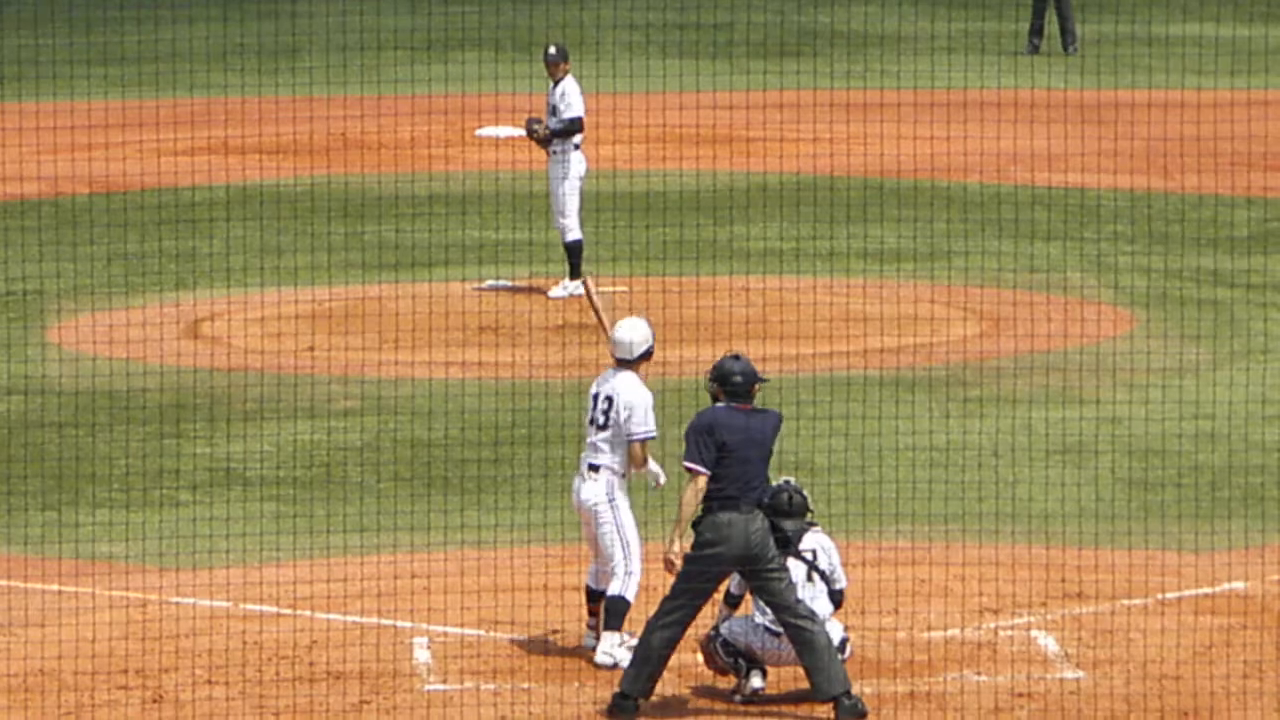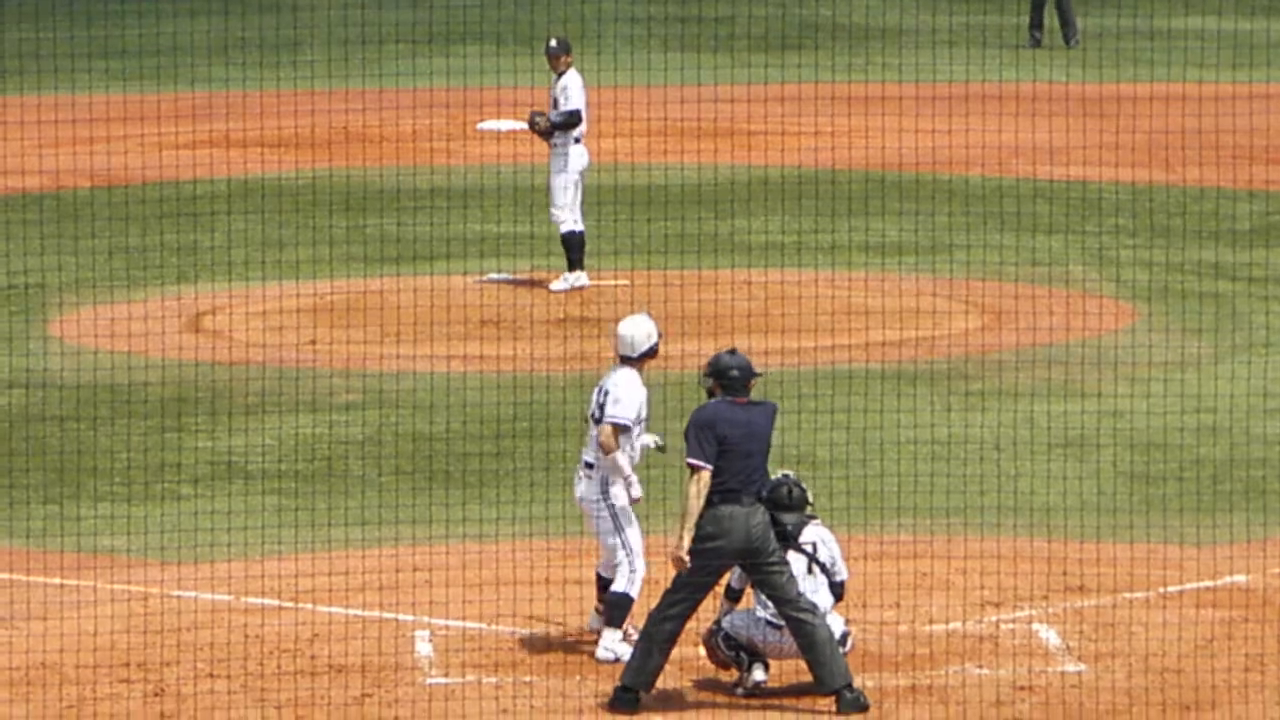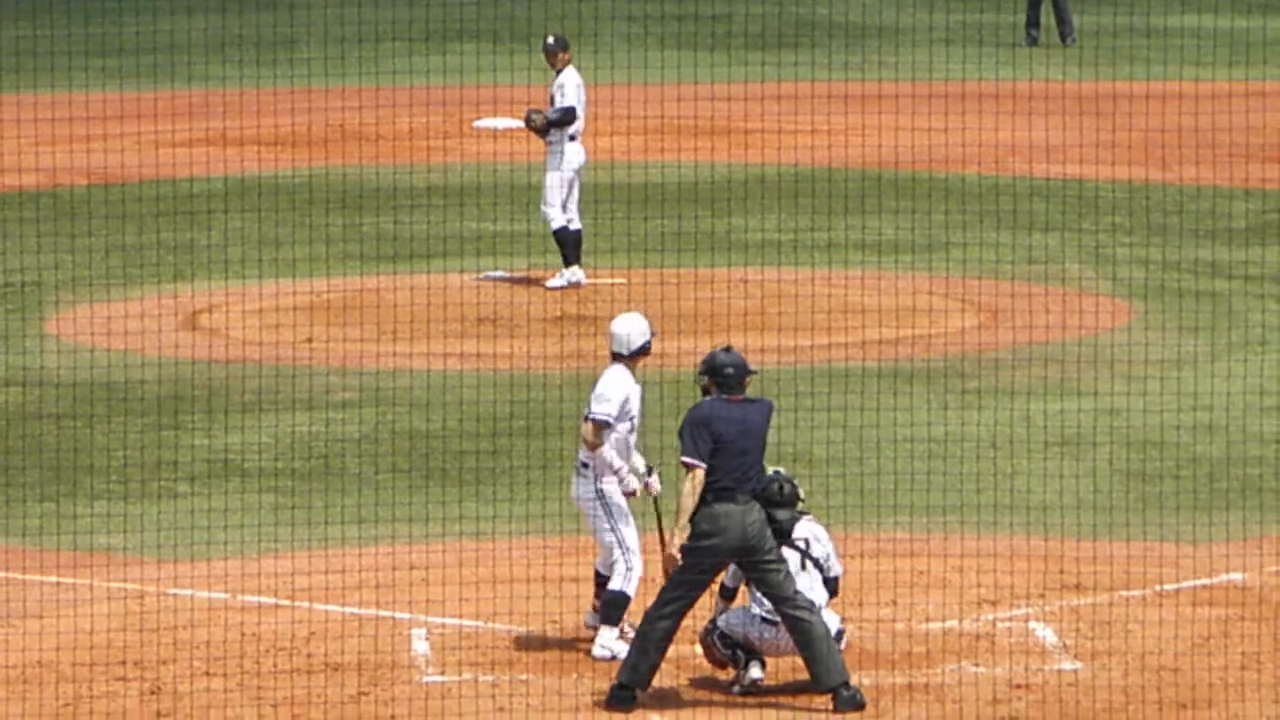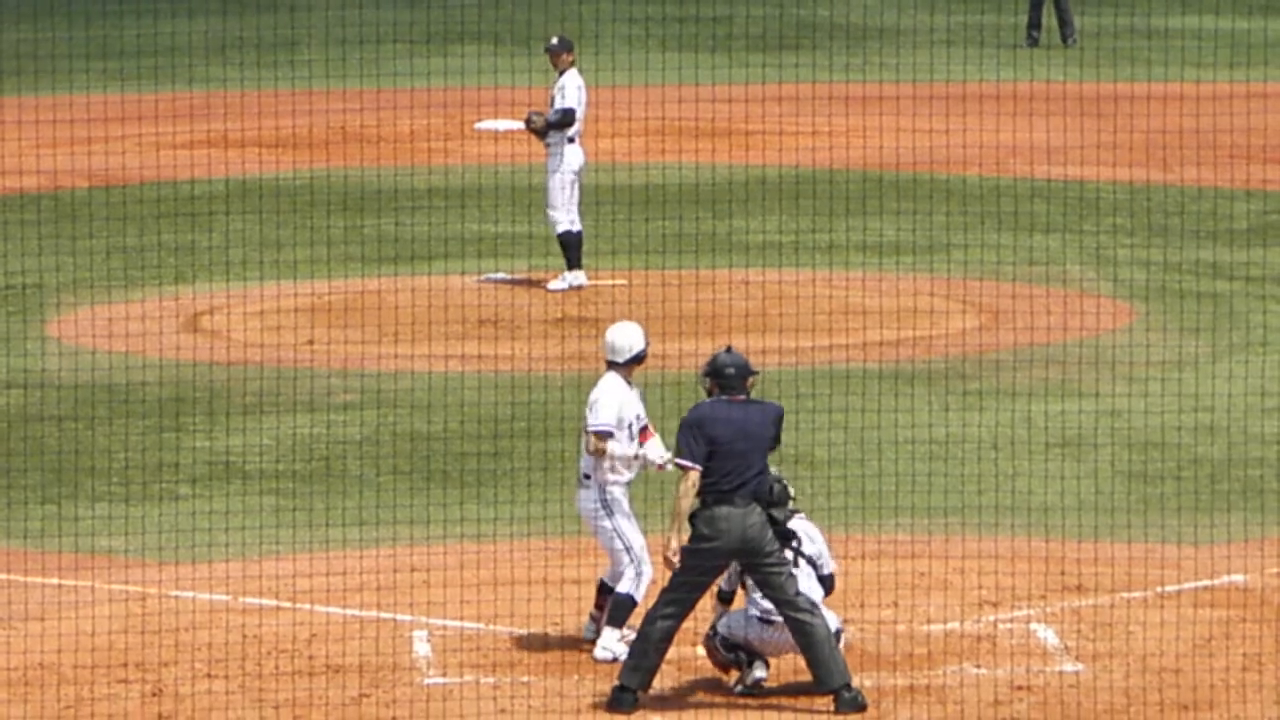
dt=0.2s
person 1, frame 1
left shoulder: (707, 421)
right shoulder: (772, 422)
left elbow: (698, 485)
left wrist: (676, 538)
left hip: (717, 529)
right hip: (758, 529)
left knee: (671, 617)
right knee: (797, 615)
person 1, frame 2
left shoulder: (707, 416)
right shoulder: (767, 413)
left elbow: (702, 480)
left wrist: (685, 535)
left hip: (718, 523)
right hip: (758, 522)
left knee: (672, 610)
right knee: (798, 608)
left ankle: (630, 691)
right ankle: (844, 691)
person 1, frame 3
left shoulder: (702, 414)
right shoulder: (763, 411)
left elbow: (696, 478)
left wrist: (677, 533)
left hip: (713, 520)
right hip: (754, 519)
left knee: (667, 608)
right knee: (795, 606)
left ankle: (626, 689)
right ankle: (841, 689)
person 1, frame 4
left shoulder: (700, 416)
right shoulder: (771, 415)
left elbow: (691, 480)
left wrist: (674, 535)
left hip: (713, 522)
right hip: (757, 522)
left knee: (668, 609)
right knee: (799, 608)
left ankle: (627, 691)
right ankle: (843, 691)
person 2, frame 1
left shoulder: (602, 381)
right shoulder: (637, 392)
right elbow: (637, 456)
right wrist: (656, 471)
left hip: (585, 482)
right hip: (608, 486)
left knee: (602, 561)
right knee: (626, 568)
left ankle: (596, 631)
right ankle: (609, 647)
person 2, frame 2
left shoulder: (612, 378)
right shoulder: (630, 387)
right elbow: (606, 440)
left wrist: (641, 438)
right wrist: (631, 480)
left hip: (590, 480)
right hip: (606, 484)
left knee: (612, 554)
right knee: (632, 564)
left ankle: (603, 617)
right ankle: (610, 642)
person 2, frame 3
left shoulder: (619, 378)
right shoulder: (618, 383)
right elbow: (589, 435)
left wrist: (643, 469)
right wrist: (625, 474)
left hip: (598, 481)
right hip: (601, 484)
left knee: (612, 551)
right knee: (628, 562)
left ankle: (600, 615)
right ankle: (606, 641)
person 2, frame 4
left shoulder: (627, 390)
right shoulder: (609, 392)
left elbow: (644, 432)
right elbow: (595, 446)
left wrist: (657, 451)
right wrist: (641, 454)
left hip: (610, 491)
right hip: (604, 493)
left knee: (623, 561)
right knee: (638, 568)
left ankle: (598, 624)
right ankle: (608, 642)
person 3, frame 1
left shoulder: (569, 88)
right shoulder: (554, 88)
left elbow: (577, 125)
left wrist: (549, 133)
right wrist: (544, 134)
left hip: (568, 160)
right hip: (557, 159)
left knee: (568, 221)
right knee: (563, 221)
left ankle: (575, 281)
right ankle: (574, 279)
person 3, frame 2
left shoulder: (571, 81)
right shoulder: (560, 81)
left elbow: (575, 118)
left wrist: (549, 125)
right wrist: (546, 127)
left hip: (569, 153)
right hip: (562, 152)
left knee: (561, 212)
right knee: (571, 213)
left ankle: (575, 272)
right ankle: (578, 271)
person 3, frame 3
left shoulder: (567, 79)
right shoulder: (565, 78)
left elbow: (569, 115)
left wrist: (545, 122)
right wrist: (544, 125)
left hip: (564, 151)
right hip: (567, 150)
left knee: (551, 209)
right knee: (569, 212)
left ankle: (571, 267)
right ankle: (574, 270)
person 3, frame 4
left shoulder: (568, 81)
right shoulder: (569, 80)
left elbow: (568, 117)
left wrist: (544, 125)
right wrist: (545, 126)
left hip: (564, 152)
right hip: (568, 151)
left knee: (557, 212)
right knee: (570, 213)
left ankle: (574, 271)
right ankle: (576, 272)
person 4, frame 1
right shoulder: (822, 542)
left elbow: (732, 598)
right elbow: (837, 599)
left wrist: (718, 631)
left hip: (768, 644)
left knee: (714, 639)
right knee: (839, 638)
left ankle: (750, 674)
person 4, frame 2
right shoulder: (822, 534)
left elbow: (733, 593)
right elbow: (838, 591)
left wrist: (720, 625)
left hip: (769, 637)
left knee: (717, 633)
right knee: (840, 632)
left ankle: (752, 667)
person 4, frame 3
right shoulder: (815, 530)
left elbow: (727, 591)
right elbow: (832, 588)
left wrist: (716, 624)
left hip: (764, 634)
left knee: (714, 633)
right knee: (834, 627)
left ankle: (750, 665)
person 4, frame 4
right shoulder: (807, 528)
left elbow: (725, 594)
right elbow: (828, 584)
left wrist: (717, 628)
left hip: (763, 635)
left knee: (716, 636)
right knee: (832, 628)
left ankle: (753, 665)
